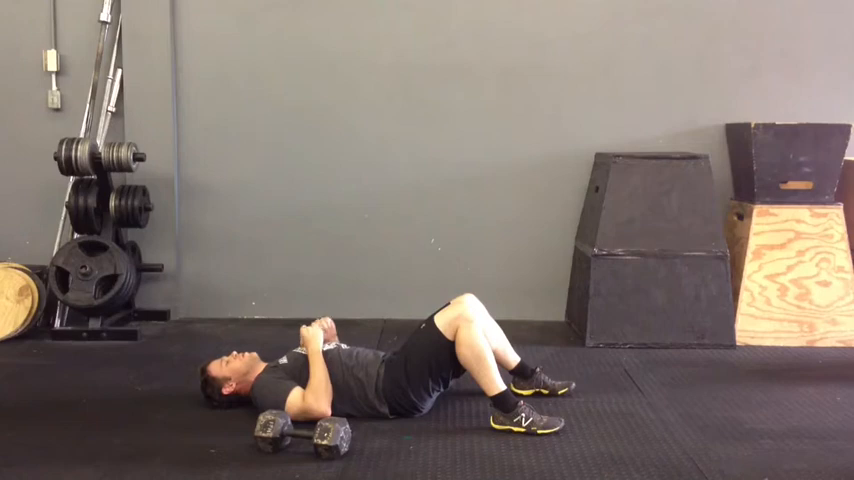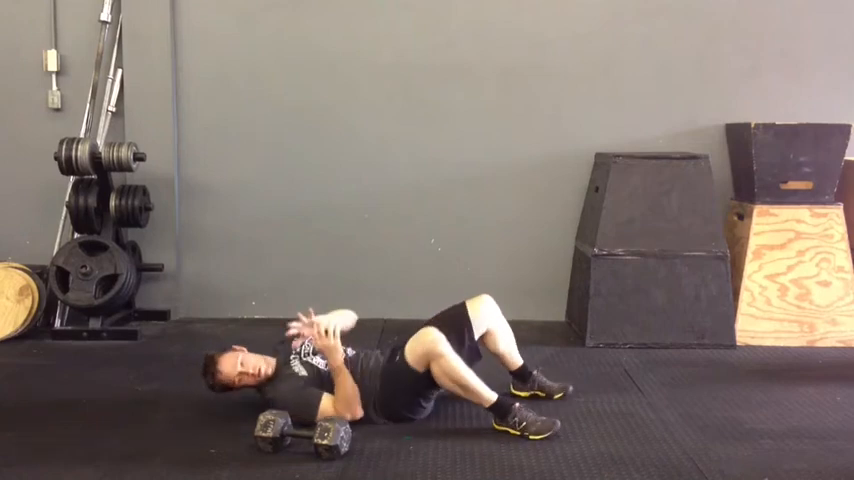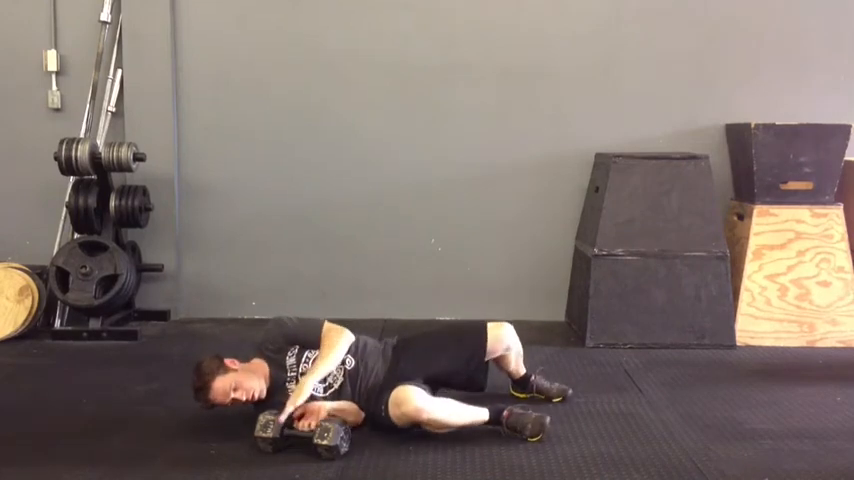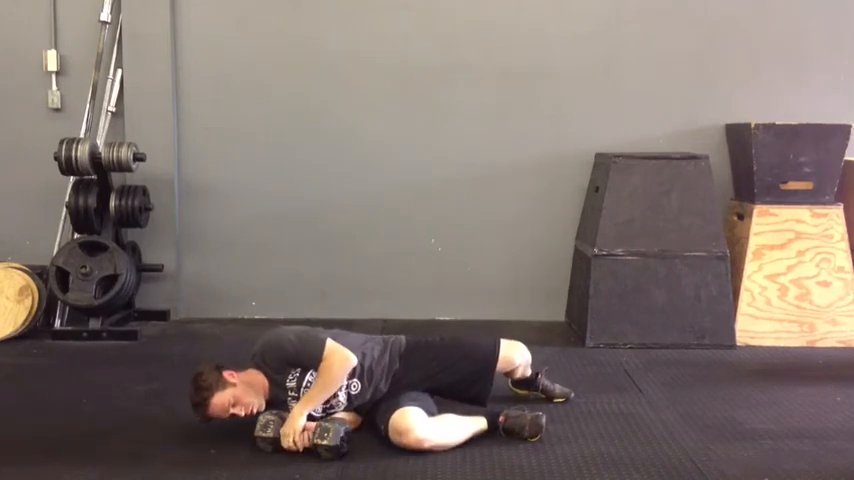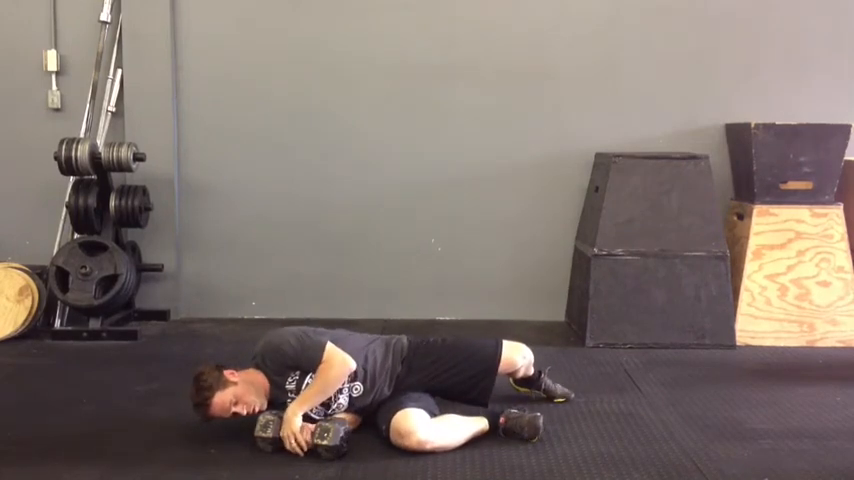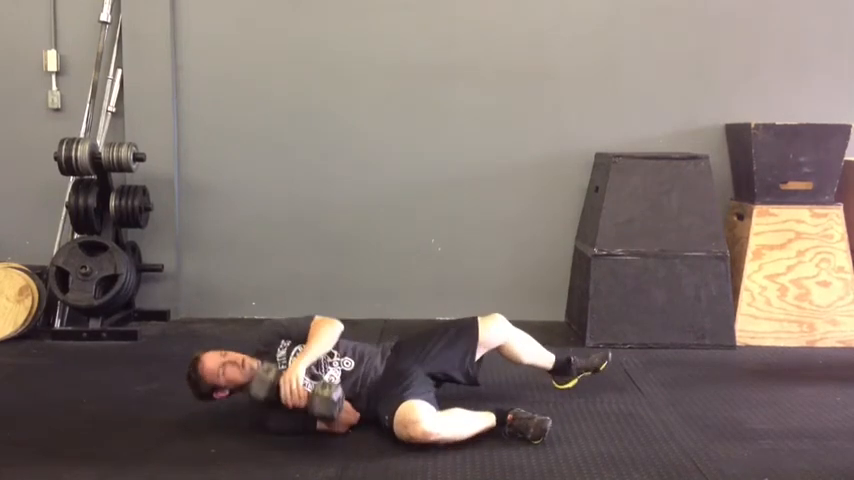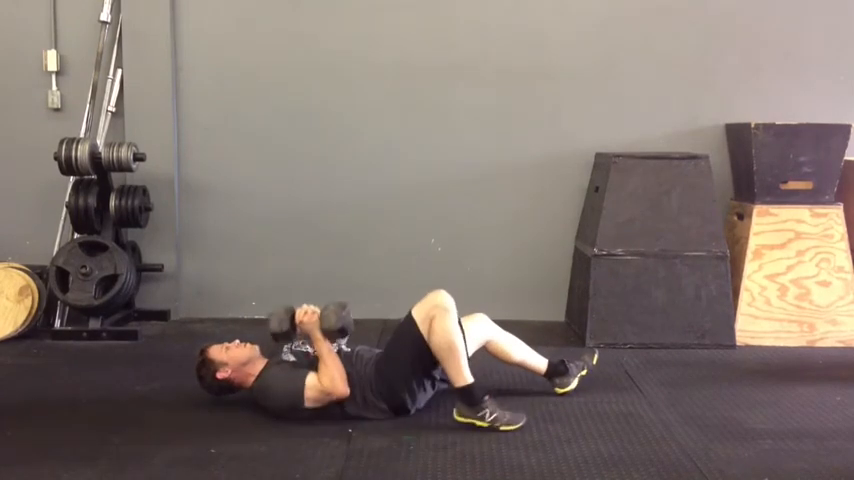
dt=0.7s
person 1, frame 1
left shoulder: (278, 370)
right shoulder: (266, 388)
right elbow: (320, 408)
left wrist: (328, 337)
right wrist: (313, 347)
left hip: (391, 365)
right hip: (398, 390)
left knee: (467, 302)
right knee: (463, 316)
left ankle: (527, 377)
right ankle: (509, 410)
person 1, frame 2
left shoulder: (290, 343)
right shoulder: (281, 392)
left elbow: (350, 316)
right elbow: (352, 412)
left wrist: (322, 322)
right wrist: (334, 360)
left hip: (393, 359)
right hip: (395, 397)
left knee: (484, 305)
right knee: (430, 339)
left ankle: (525, 379)
right ankle: (506, 412)
person 1, frame 3
left shoulder: (275, 336)
right shoulder: (275, 407)
left elbow: (341, 336)
right elbow: (355, 416)
left wrist: (306, 384)
right wrist: (324, 409)
left hip: (397, 354)
right hip: (382, 398)
left knee: (503, 335)
right knee: (413, 405)
left ankle: (523, 383)
right ankle: (499, 416)
person 1, frame 4
left shoulder: (275, 346)
right shoulder: (273, 406)
left elbow: (343, 359)
right elbow: (352, 416)
left wrist: (301, 410)
right wrist: (312, 428)
left hip: (403, 359)
right hip: (382, 400)
left knee: (516, 355)
right knee: (411, 433)
left ankle: (528, 383)
right ankle: (494, 421)
person 1, frame 5
left shoulder: (276, 348)
right shoulder: (274, 407)
left elbow: (342, 364)
right elbow: (350, 416)
left wrist: (296, 410)
right wrist: (311, 428)
left hip: (405, 358)
right hip: (387, 400)
left knee: (518, 357)
right knee: (413, 435)
left ankle: (532, 382)
right ankle: (494, 421)
person 1, frame 6
left shoulder: (273, 339)
right shoulder: (274, 412)
left elbow: (330, 325)
right elbow: (347, 418)
left wrist: (304, 359)
right wrist: (306, 393)
left hip: (396, 355)
right hip: (385, 395)
left knee: (495, 325)
right knee: (419, 425)
left ankle: (562, 369)
right ankle: (503, 420)
person 1, frame 7
left shoulder: (278, 368)
right shoulder: (273, 388)
right elbow: (337, 389)
left wrist: (315, 321)
right wrist: (315, 333)
left hip: (394, 372)
right hip: (392, 388)
left knee: (479, 323)
right knee: (439, 301)
left ankle: (557, 372)
right ankle: (474, 403)
